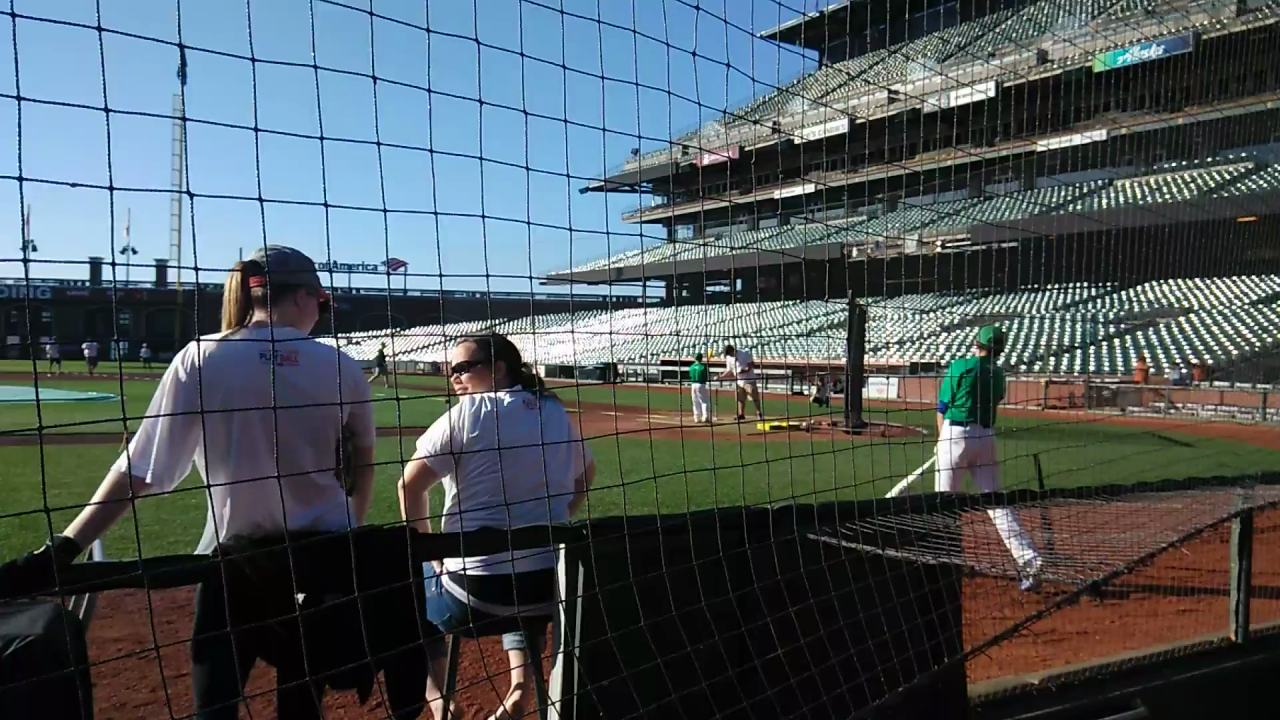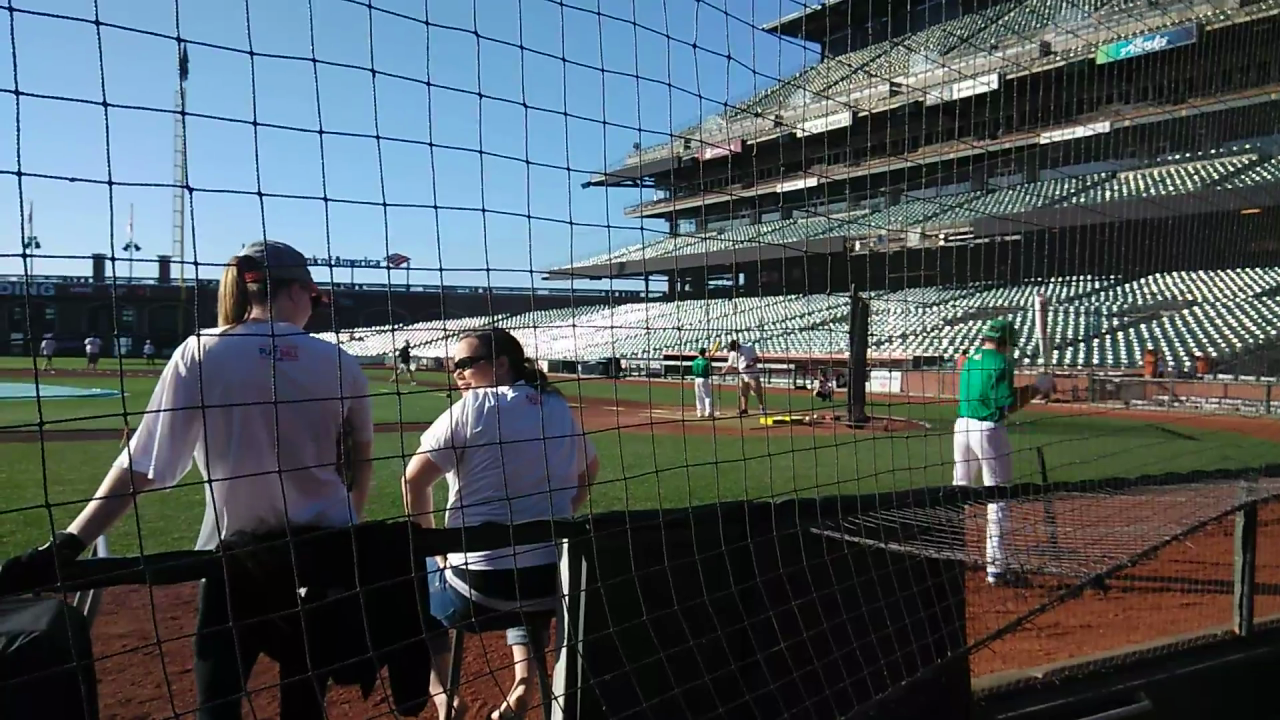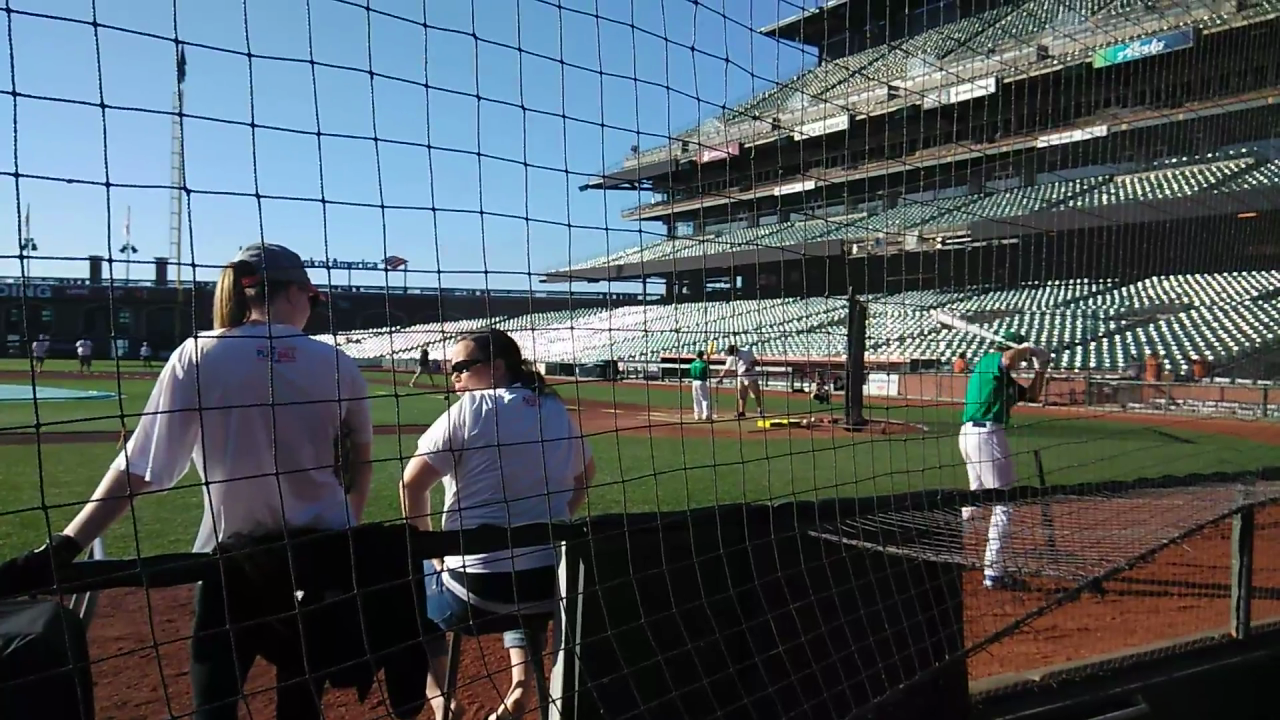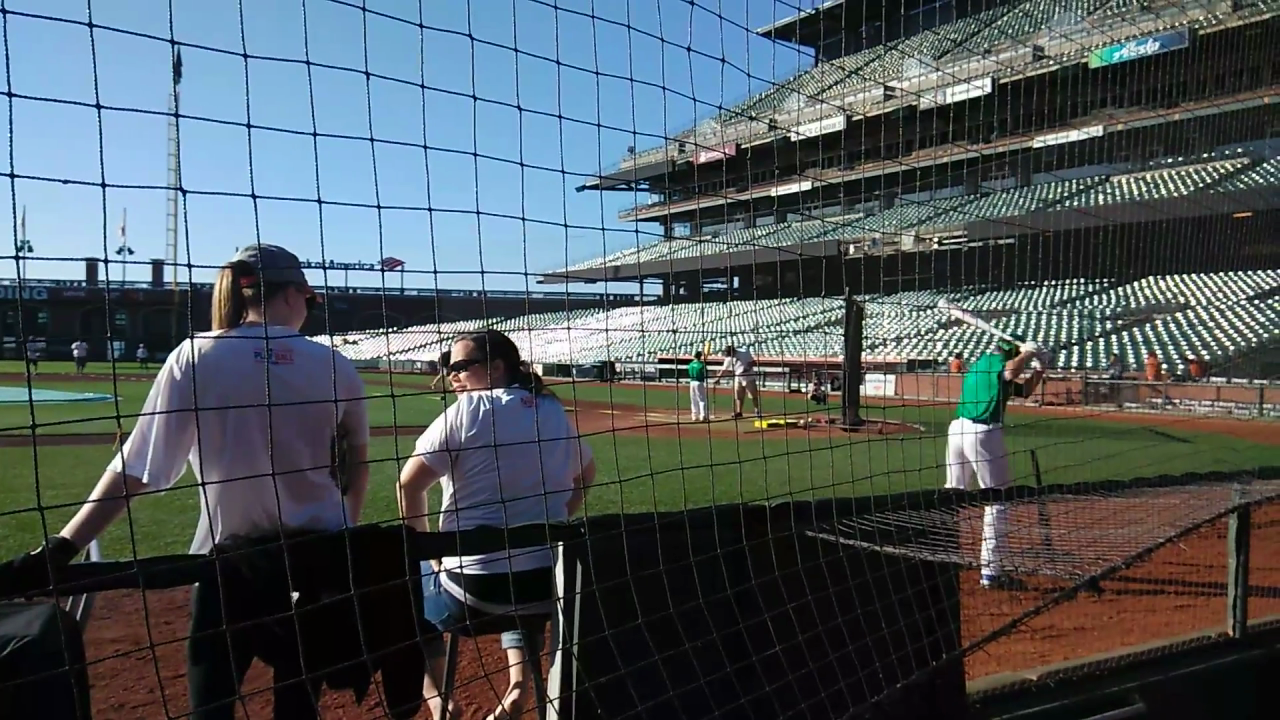
dt=0.5s
person 1, frame 1
left shoulder: (202, 360)
right shoulder: (341, 368)
left elbow: (140, 468)
right elbow: (362, 470)
left wrist: (67, 544)
right wrist: (349, 534)
person 1, frame 2
left shoulder: (201, 355)
right shoulder: (340, 362)
left elbow: (141, 465)
right elbow: (360, 463)
left wrist: (69, 542)
right wrist: (346, 530)
person 1, frame 3
left shoulder: (199, 357)
right shoulder: (338, 364)
left elbow: (139, 467)
right elbow: (360, 464)
left wrist: (66, 544)
right wrist: (345, 532)
person 1, frame 4
left shoulder: (196, 358)
right shoulder: (335, 366)
left elbow: (135, 469)
right elbow: (357, 467)
left wrist: (62, 546)
right wrist: (342, 535)
person 2, frame 1
left shoulder: (468, 412)
right shoulder: (555, 414)
left elbow: (410, 485)
right elbow: (585, 476)
left hip: (476, 591)
right hip: (548, 587)
right ankle: (522, 682)
person 2, frame 2
left shoulder: (472, 408)
right shoulder: (559, 408)
left elbow: (413, 481)
right elbow: (589, 471)
left hip: (481, 584)
right hip: (552, 582)
right ankle: (525, 677)
person 2, frame 3
left shoulder: (470, 410)
right shoulder: (555, 411)
left elbow: (412, 484)
right elbow: (585, 473)
left hip: (478, 587)
right hip: (549, 583)
right ankle: (523, 681)
person 2, frame 4
left shoulder: (467, 410)
right shoulder: (554, 411)
left elbow: (409, 484)
right elbow: (585, 475)
left hip: (474, 589)
right hip: (546, 585)
left knee: (415, 584)
right ankle: (520, 682)
person 3, frame 1
left shoulder: (959, 367)
right shoulder: (998, 375)
left elbow: (942, 409)
left wrist: (943, 440)
left hip: (956, 435)
right hip: (985, 439)
right knee: (997, 503)
right ankle: (1029, 562)
person 3, frame 2
left shoulder: (969, 361)
right shoulder: (1001, 363)
right elbow: (1009, 406)
left wrist: (1031, 389)
right wrist: (1037, 388)
left hip: (963, 427)
right hip: (989, 431)
right knee: (998, 498)
right ankle: (996, 567)
person 3, frame 3
left shoulder: (1004, 377)
right shoulder: (990, 360)
left elbow: (1031, 395)
right elbow: (1008, 358)
left wrist: (1040, 367)
right wrist: (1027, 349)
left hip: (971, 434)
right hip: (986, 435)
left knee: (977, 494)
right knee: (1003, 503)
right ankle: (993, 571)
person 3, frame 4
left shoulder: (985, 365)
right shoulder: (993, 361)
left elbow: (1025, 390)
right elbow: (1009, 372)
left wrist: (1038, 367)
right wrist: (1026, 353)
left hip: (958, 431)
right hip: (983, 434)
right knee: (996, 501)
right ankle: (990, 570)
